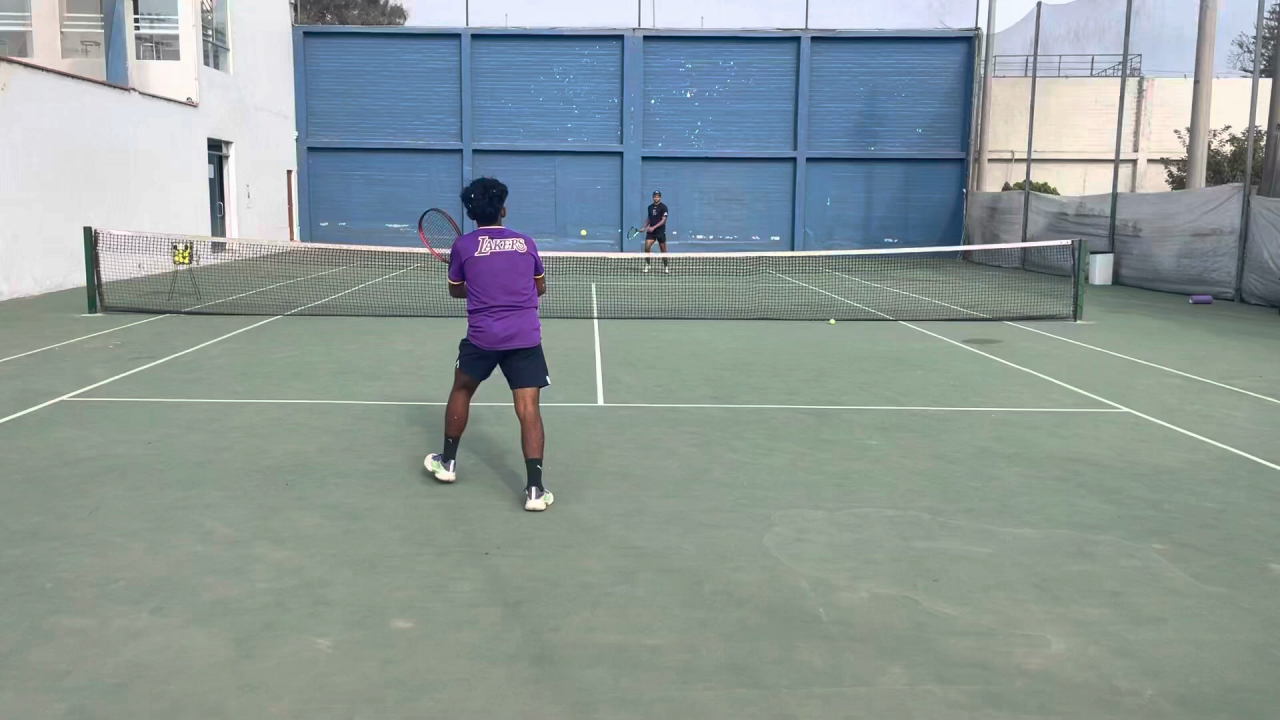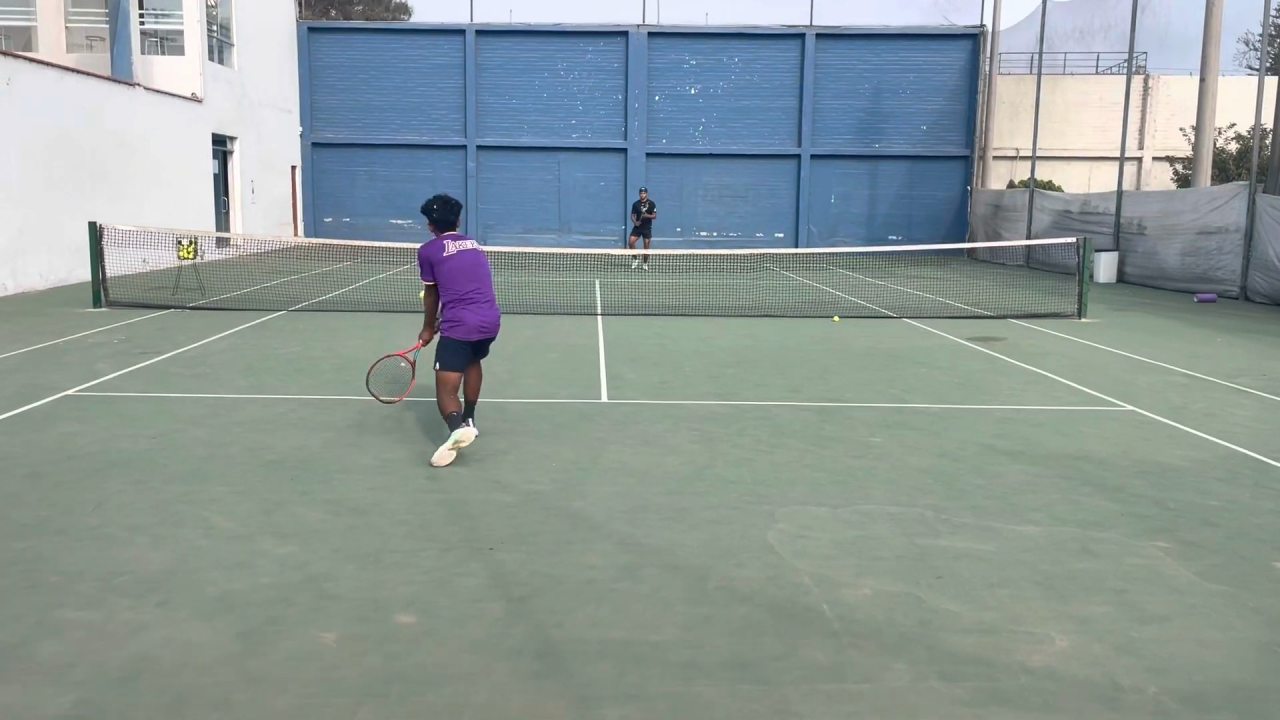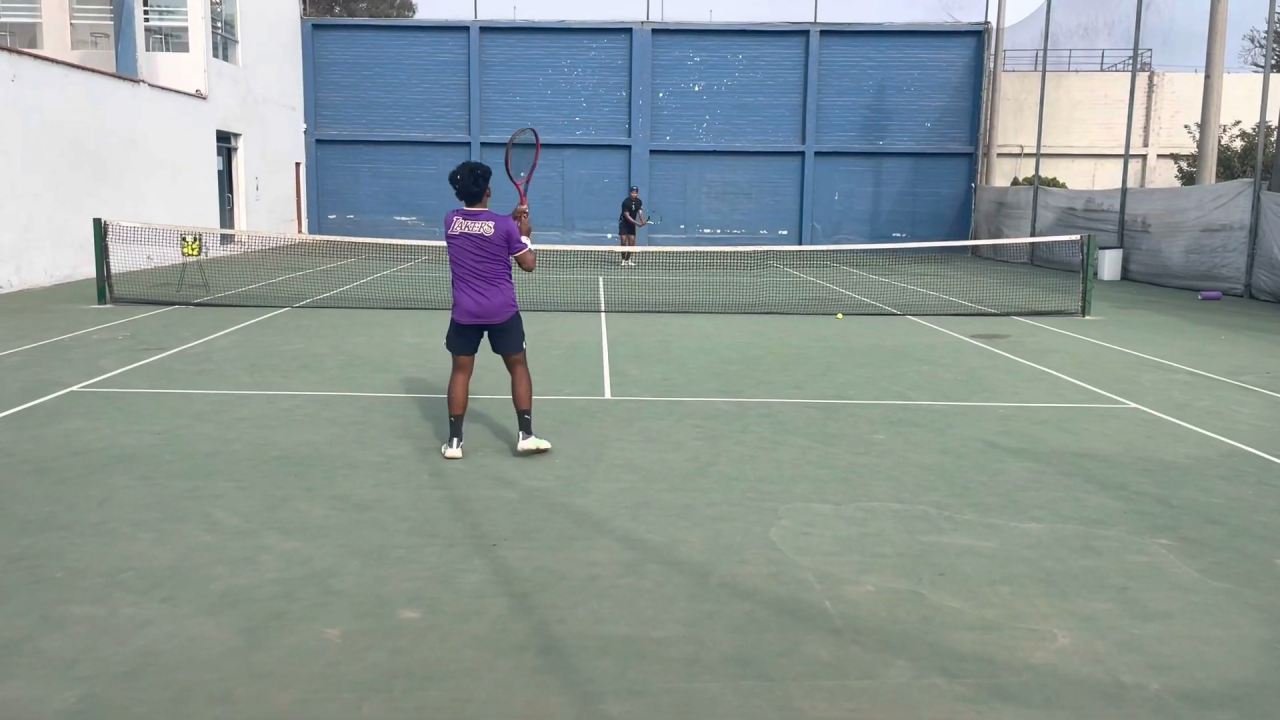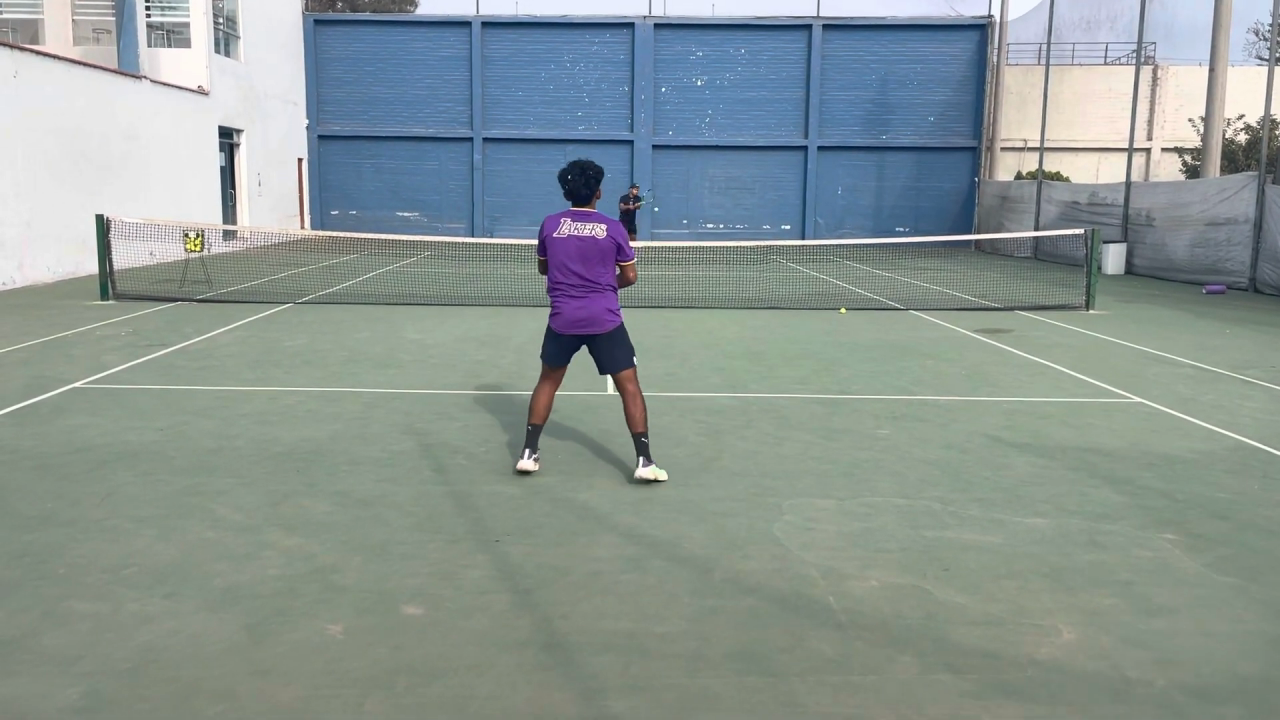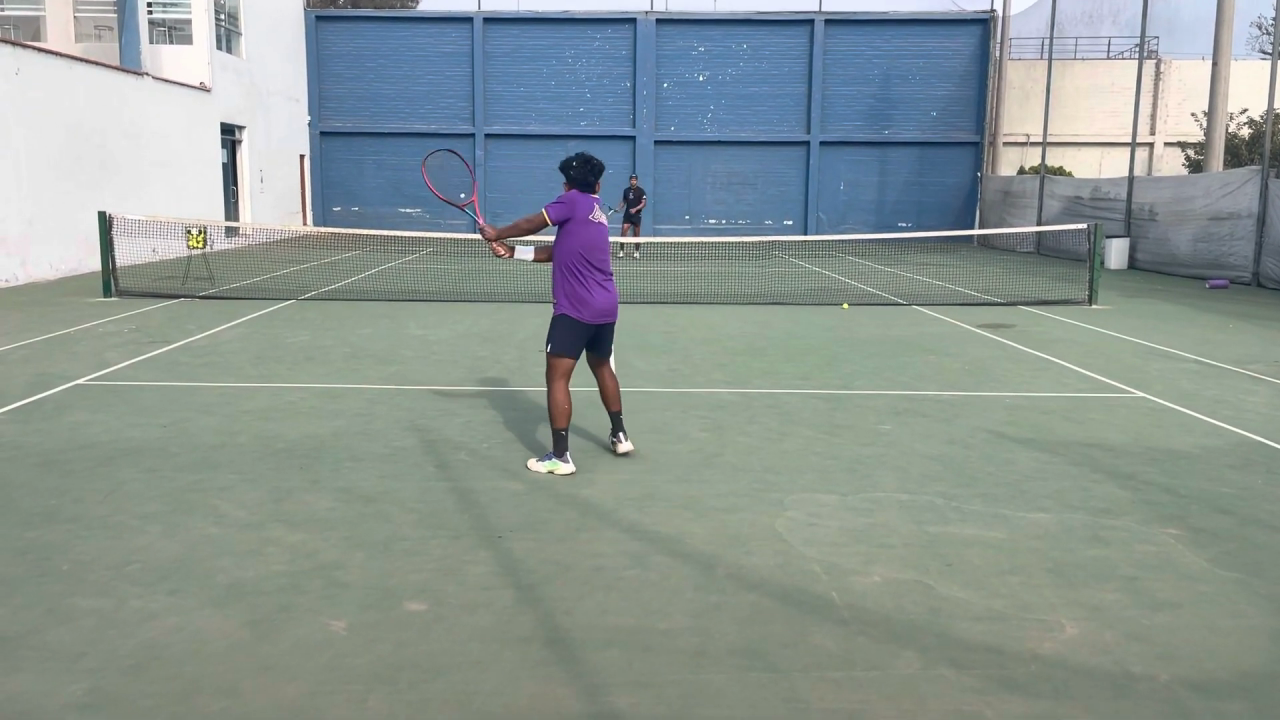
dt=1s
person 1, frame 1
left shoulder: (463, 245)
right shoulder: (525, 242)
left elbow: (456, 290)
right elbow: (540, 288)
left hip: (482, 336)
right hip: (525, 337)
left knee: (462, 390)
right knee: (529, 412)
left ankle: (447, 463)
right ankle: (536, 488)
person 1, frame 2
left shoulder: (427, 250)
right shoulder: (474, 244)
left elbow: (431, 296)
left wrist: (428, 328)
right wrist: (437, 323)
left hip: (459, 326)
right hip: (491, 320)
left knee: (446, 390)
right knee: (473, 363)
left ankle: (458, 428)
right ankle: (468, 420)
person 1, frame 3
left shoulder: (450, 221)
right shoulder: (504, 225)
right elbow: (529, 265)
right wrist: (524, 233)
left hip: (464, 312)
right hip: (503, 310)
left knee: (461, 373)
right knee: (519, 368)
left ankle: (454, 441)
right ankle: (526, 434)
person 1, frame 4
left shoulder: (549, 225)
right shoulder: (612, 229)
left elbow: (544, 269)
right elbow: (630, 277)
left hip: (563, 320)
right hip: (604, 320)
left knee: (547, 382)
right knee: (629, 387)
left ankle: (528, 452)
right ankle: (644, 461)
person 1, frame 5
left shoulder: (575, 201)
right shoulder: (594, 213)
left elbow: (531, 224)
right elbow: (553, 251)
left wrist: (495, 235)
right wrist: (513, 251)
left hip: (576, 309)
right hip: (606, 307)
left knee: (557, 377)
right knee: (602, 367)
left ankle: (560, 456)
right ankle: (619, 435)
